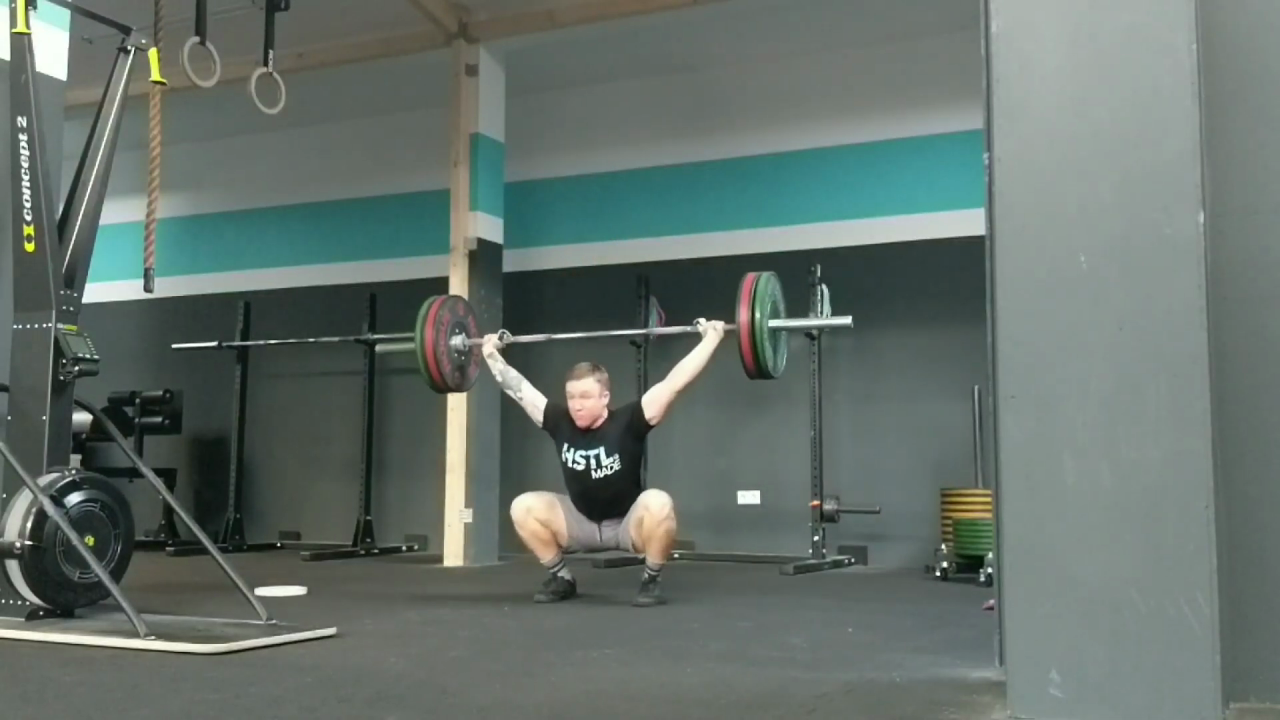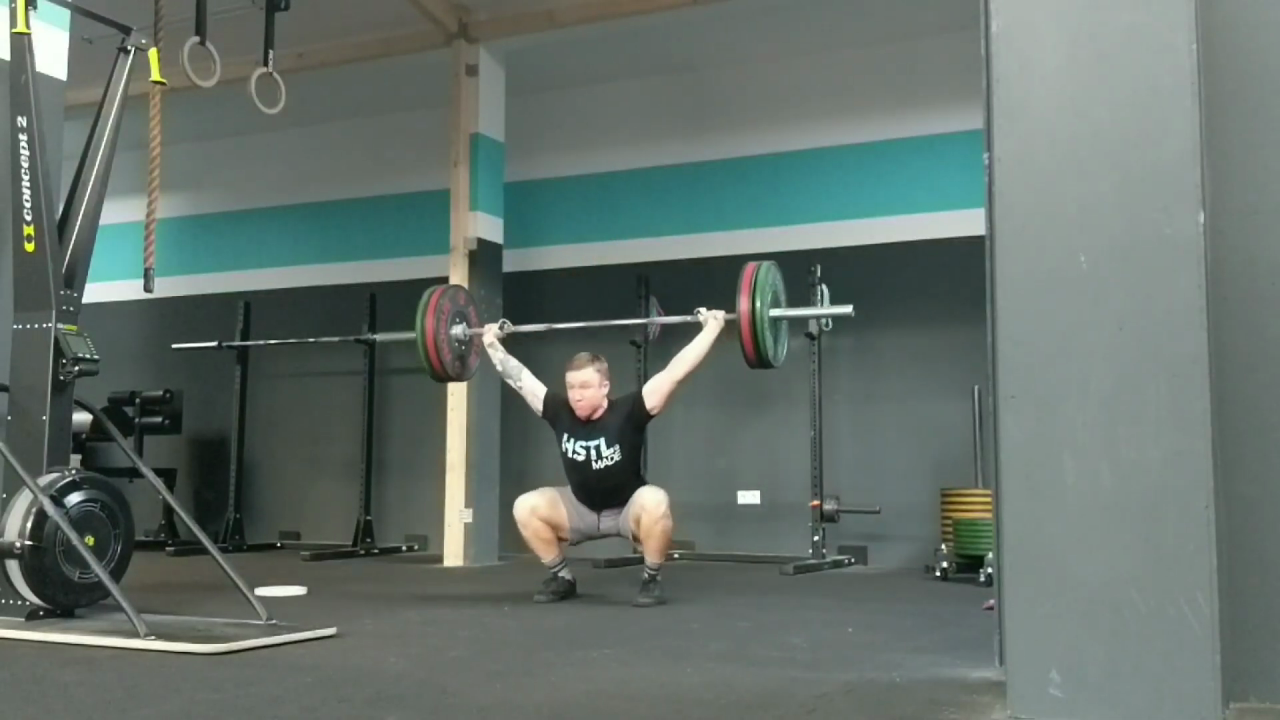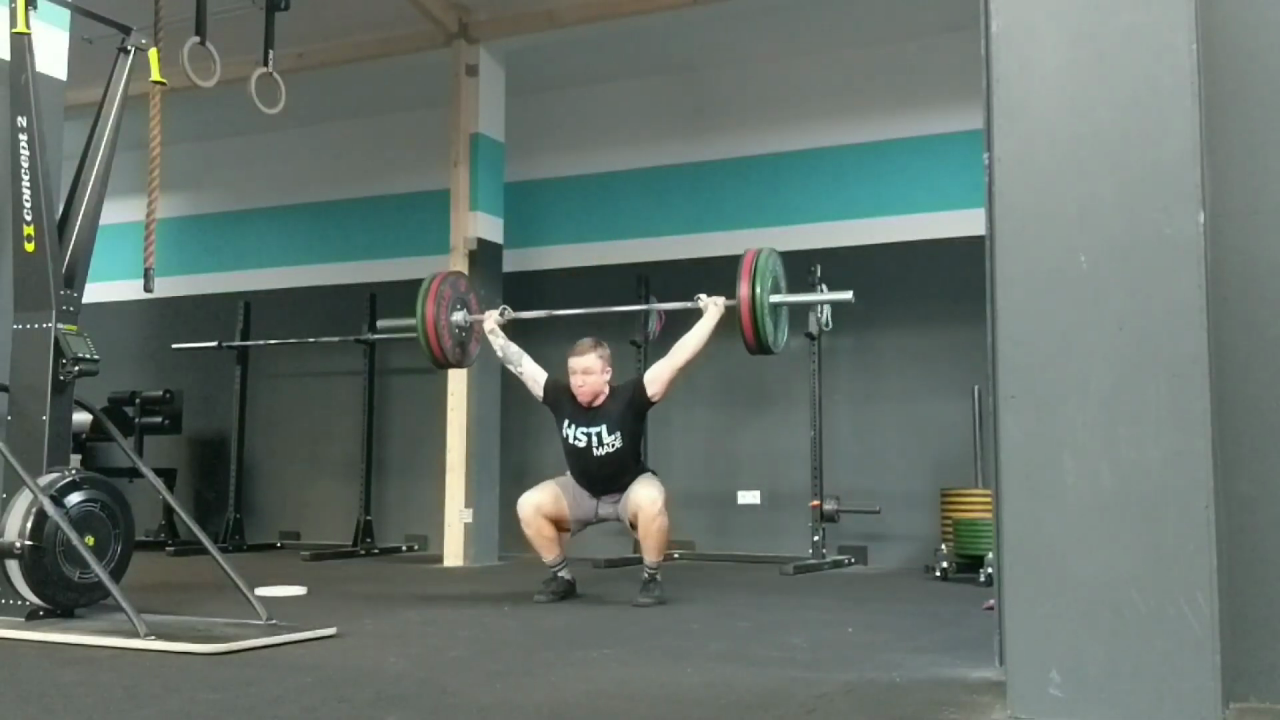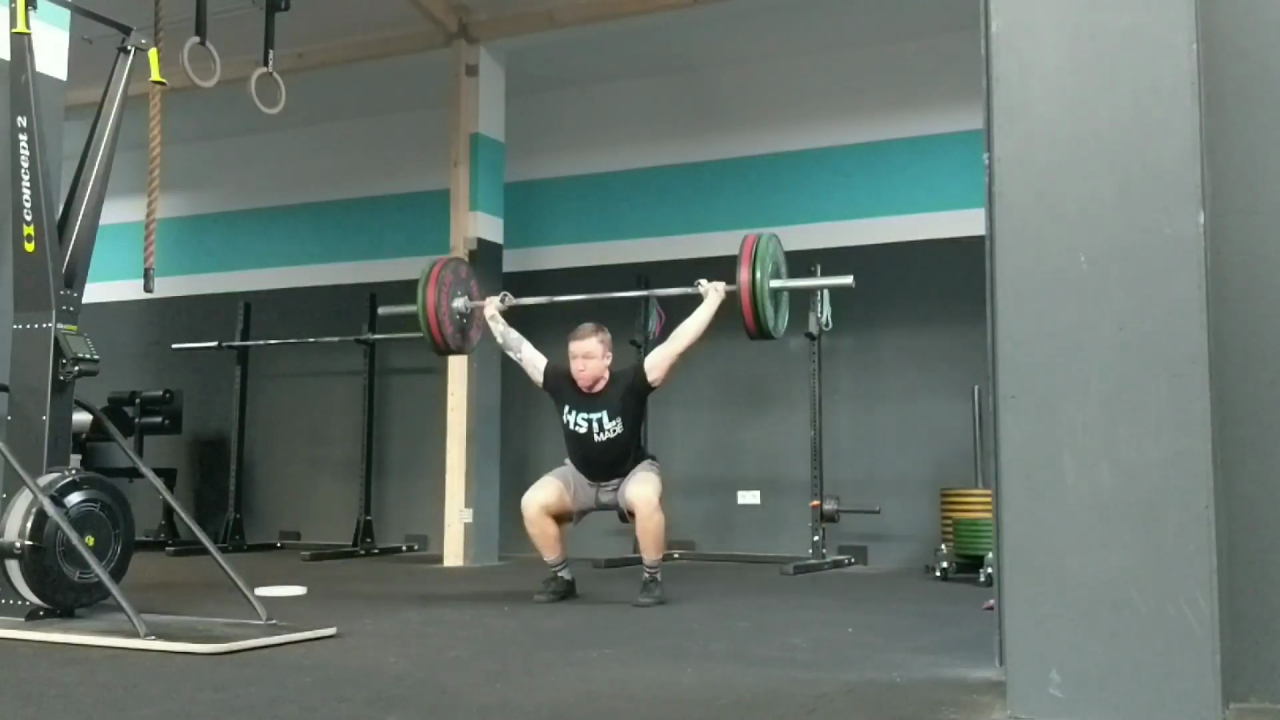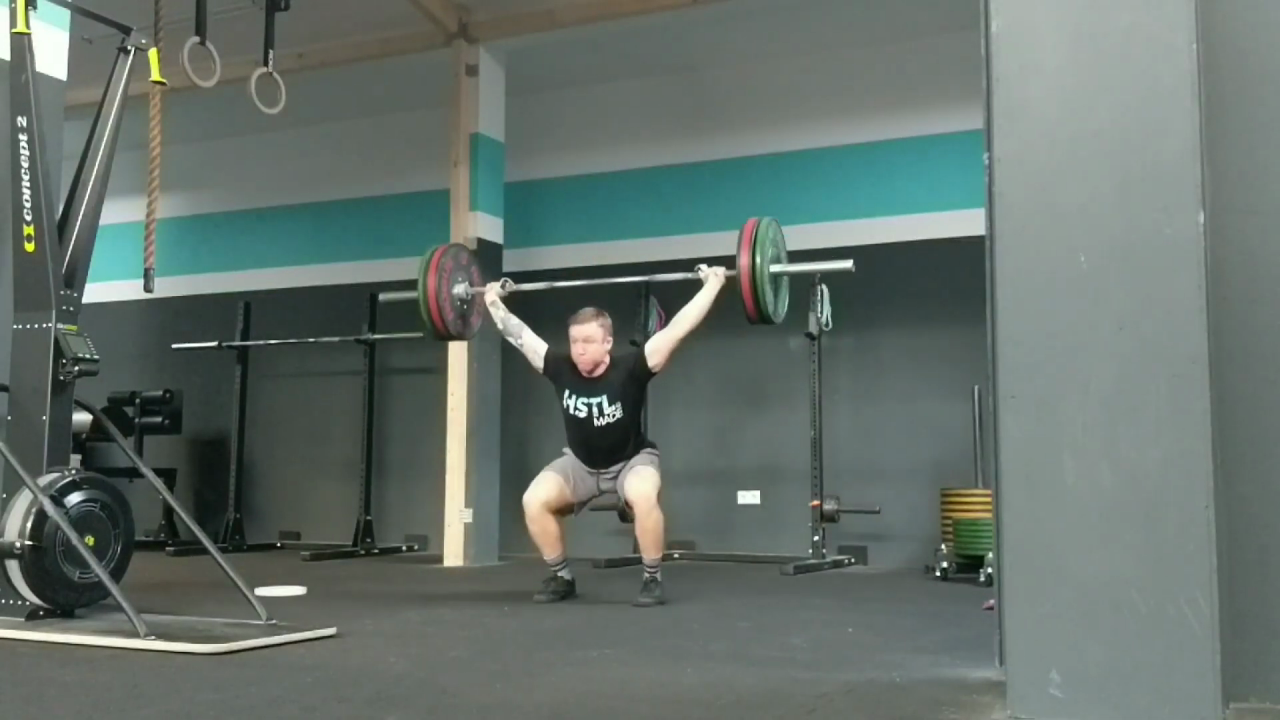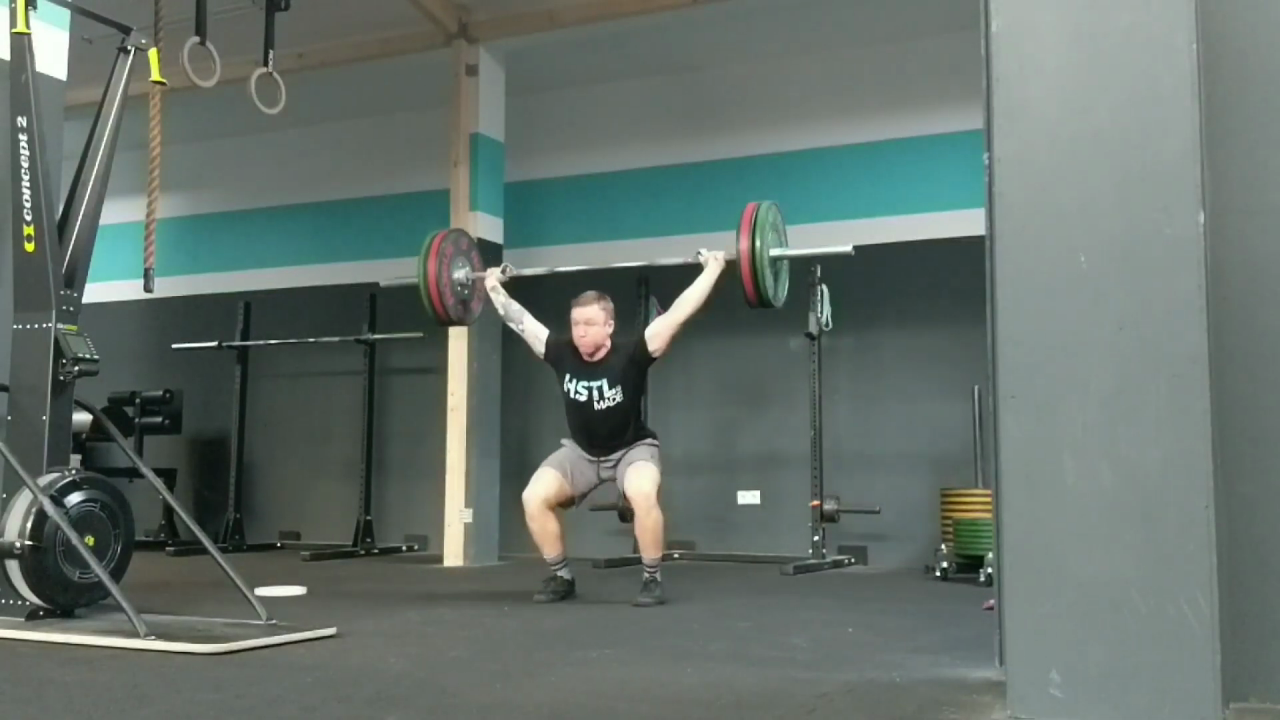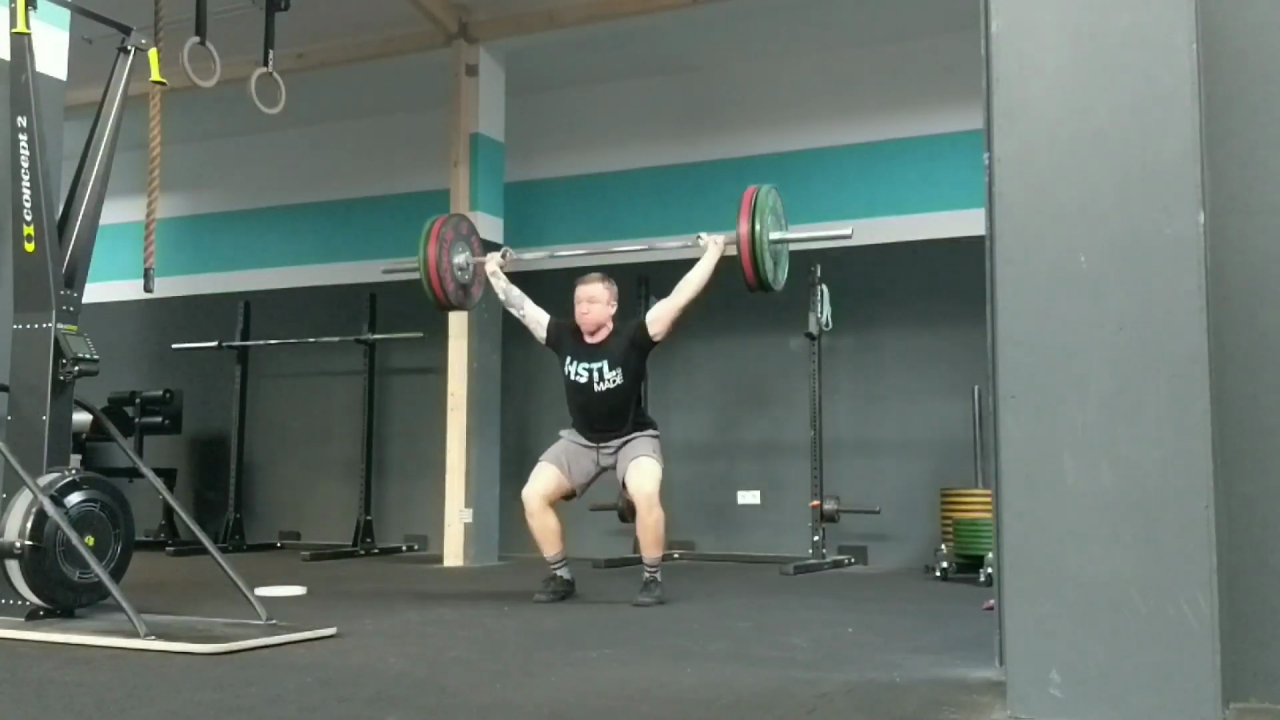
dt=0.1s
person 1, frame 1
left shoulder: (628, 423)
right shoulder: (559, 421)
left elbow: (674, 383)
right elbow: (519, 389)
left wrist: (711, 338)
right wrist: (491, 353)
left hip: (627, 524)
right hip: (582, 523)
left knee: (658, 505)
right knee: (523, 507)
left ankle: (651, 580)
right ankle: (561, 577)
person 1, frame 2
left shoulder: (628, 413)
right shoulder: (559, 411)
left elbow: (675, 372)
right elbow: (519, 377)
left wrist: (711, 328)
right wrist: (491, 343)
left hip: (628, 505)
right hip: (582, 507)
left knee: (655, 503)
right knee: (525, 507)
left ankle: (651, 580)
right ankle: (561, 577)
person 1, frame 3
left shoulder: (629, 400)
right shoulder: (560, 398)
left elbow: (676, 359)
right elbow: (520, 364)
left wrist: (711, 314)
right wrist: (492, 329)
left hip: (627, 492)
right hip: (582, 492)
left knee: (649, 501)
right knee: (529, 505)
left ankle: (651, 580)
right ankle: (561, 577)
person 1, frame 4
left shoulder: (629, 384)
right shoulder: (560, 383)
left elbow: (676, 344)
right elbow: (520, 349)
left wrist: (712, 299)
right wrist: (493, 316)
left hip: (631, 470)
right hip: (581, 474)
left knee: (645, 500)
right knee: (533, 504)
left ankle: (652, 580)
right ankle: (562, 577)
person 1, frame 5
left shoulder: (630, 370)
right shoulder: (561, 368)
left elbow: (677, 329)
right elbow: (520, 335)
left wrist: (712, 284)
right wrist: (493, 301)
left hip: (631, 460)
right hip: (581, 463)
left knee: (643, 496)
right knee: (534, 501)
left ankle: (652, 579)
right ankle: (561, 576)
person 1, frame 6
left shoulder: (631, 354)
right shoulder: (561, 353)
left elbow: (678, 314)
right elbow: (521, 321)
left wrist: (712, 269)
right wrist: (494, 287)
left hip: (631, 447)
right hip: (581, 450)
left knee: (642, 495)
right knee: (534, 497)
left ankle: (652, 580)
right ankle: (561, 577)
person 1, frame 7
left shoulder: (632, 338)
right shoulder: (563, 337)
left elbow: (679, 298)
right elbow: (521, 307)
left wrist: (712, 252)
right wrist: (494, 271)
left hip: (632, 437)
right hip: (581, 440)
left knee: (645, 494)
right knee: (533, 495)
left ankle: (652, 579)
right ankle: (561, 576)
